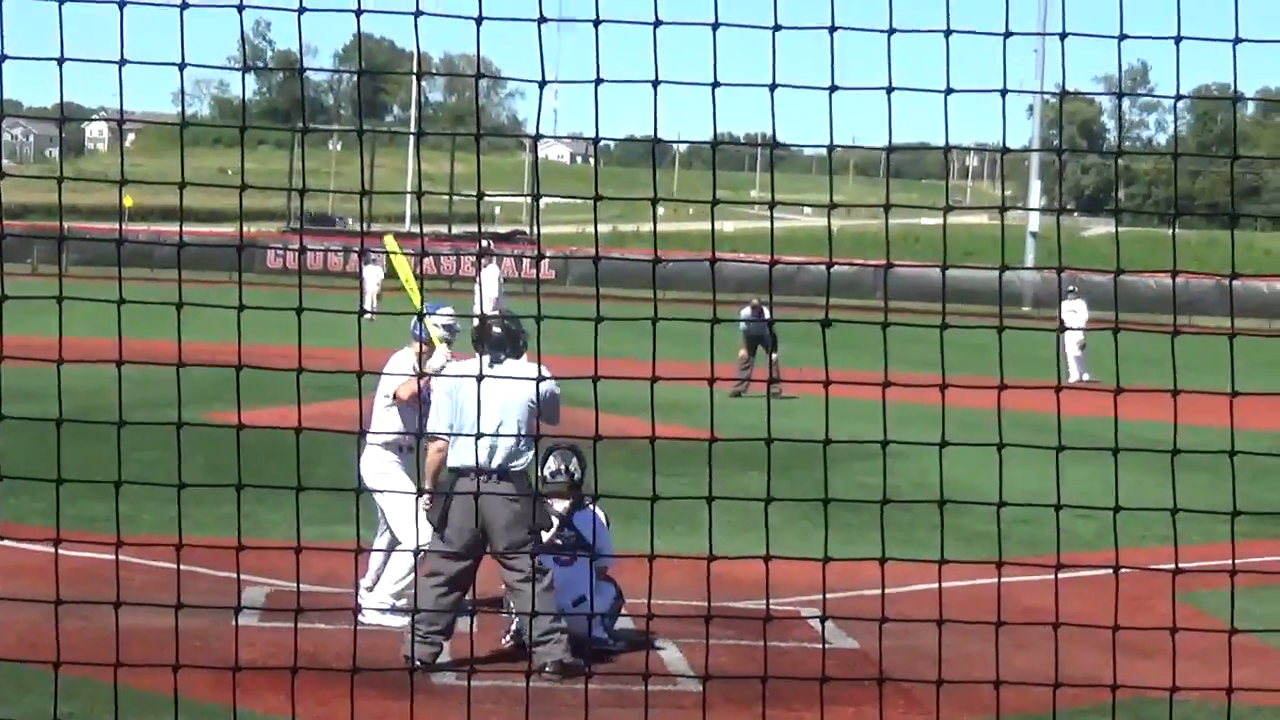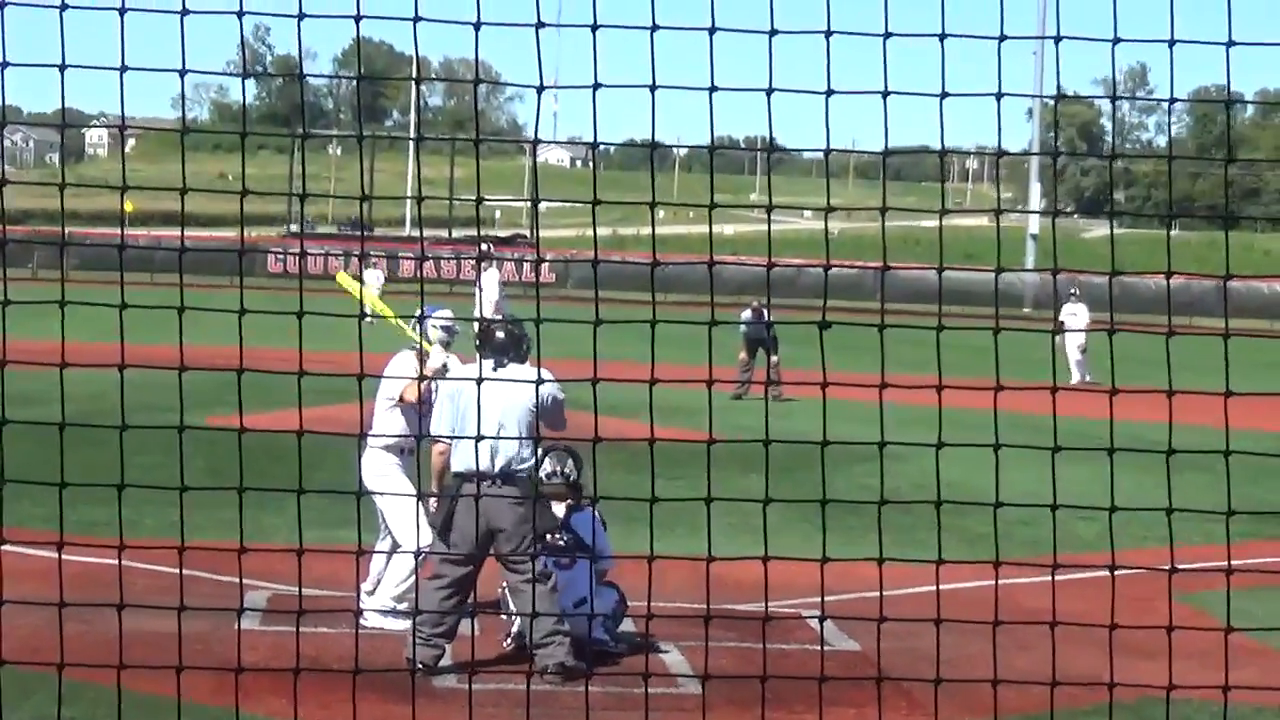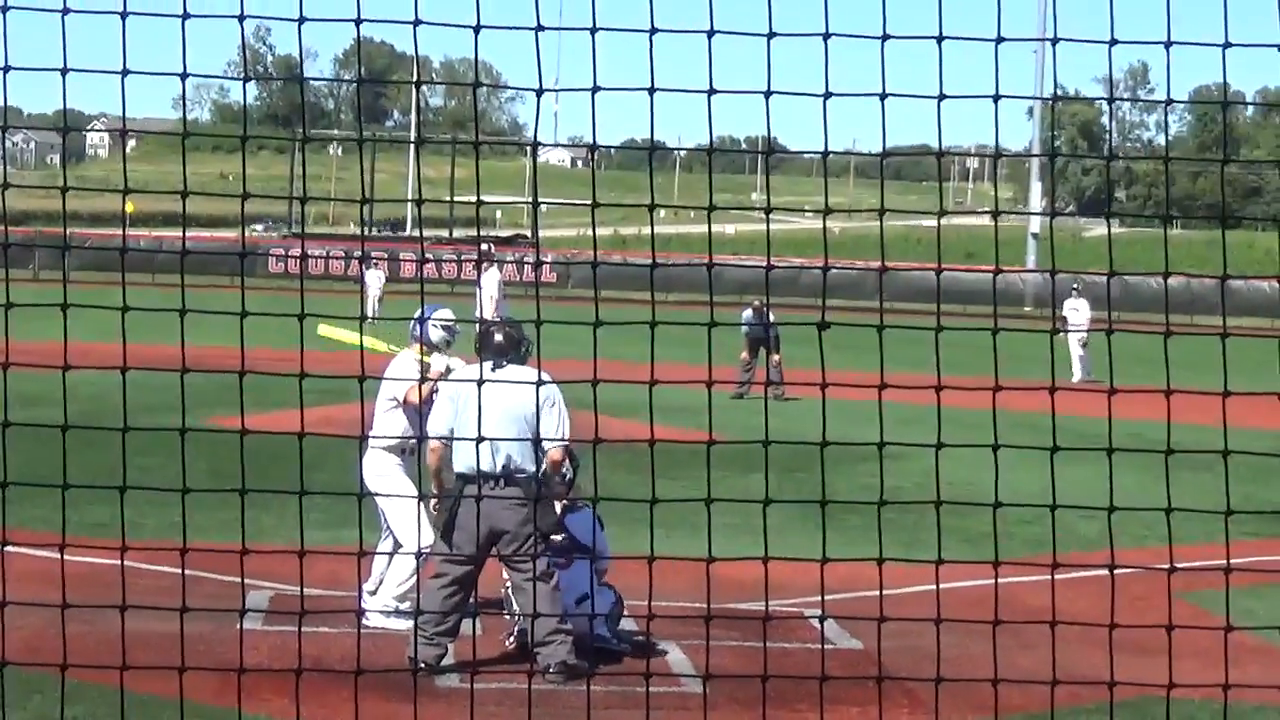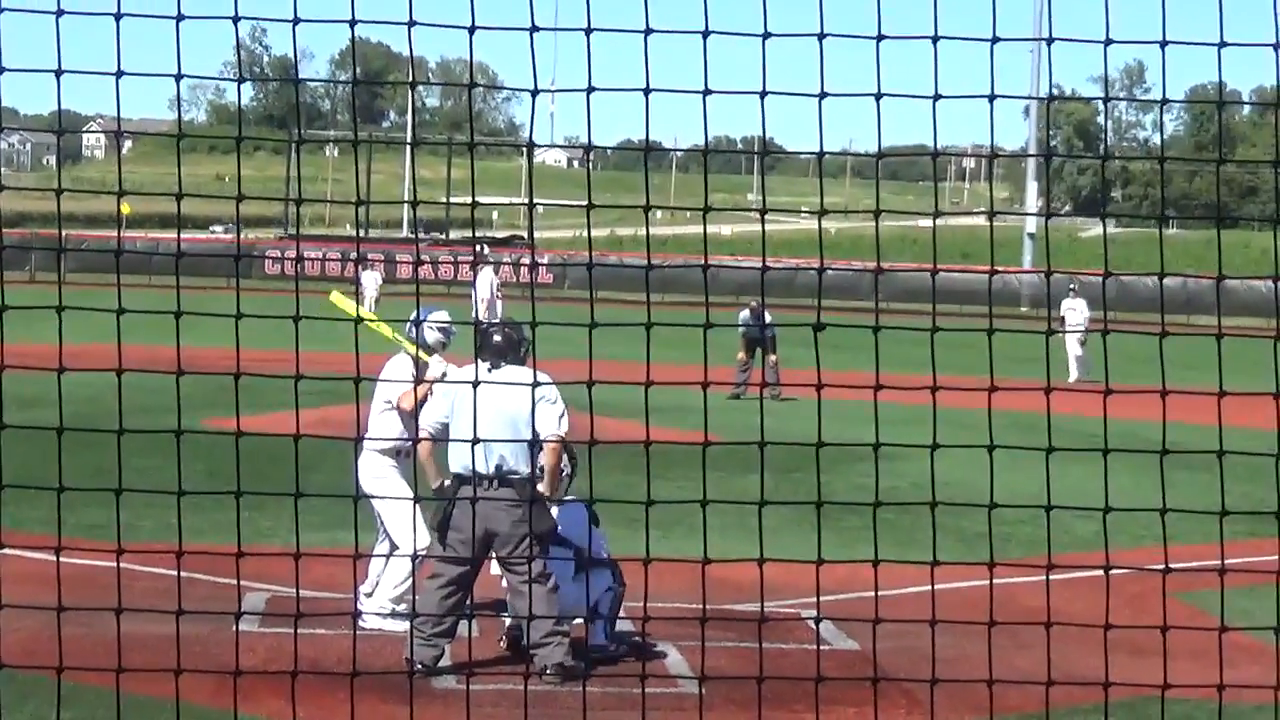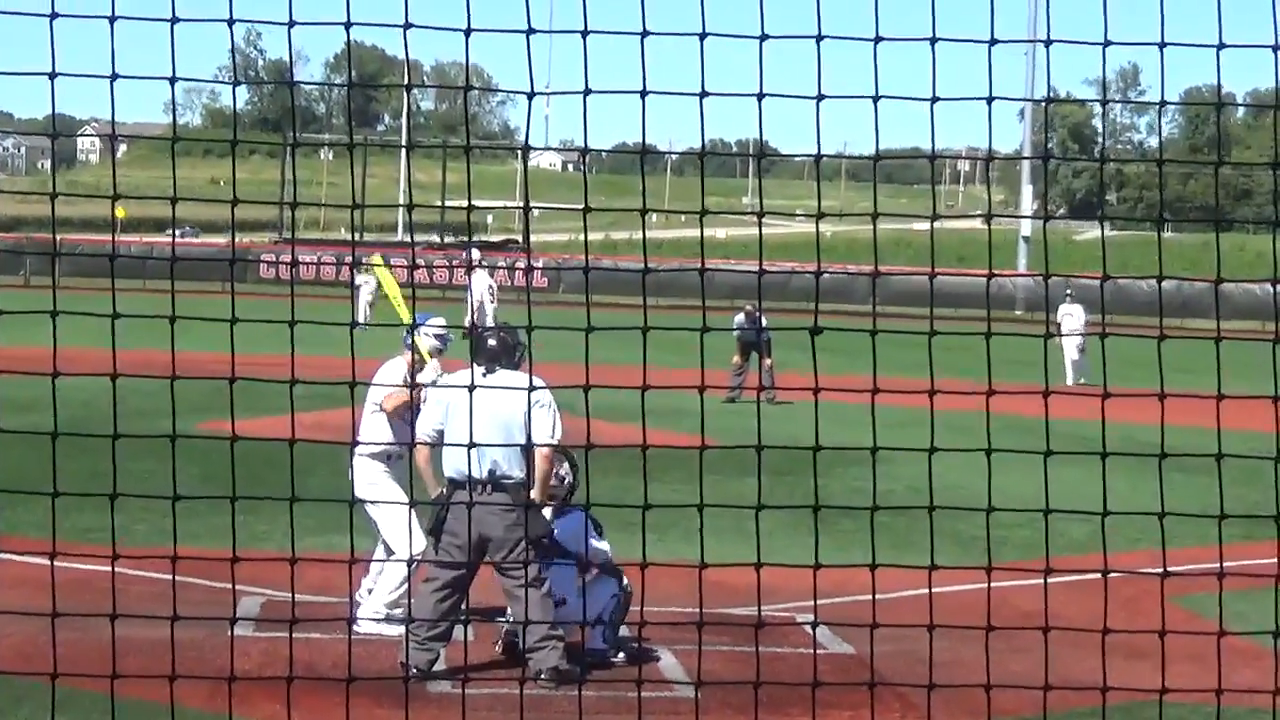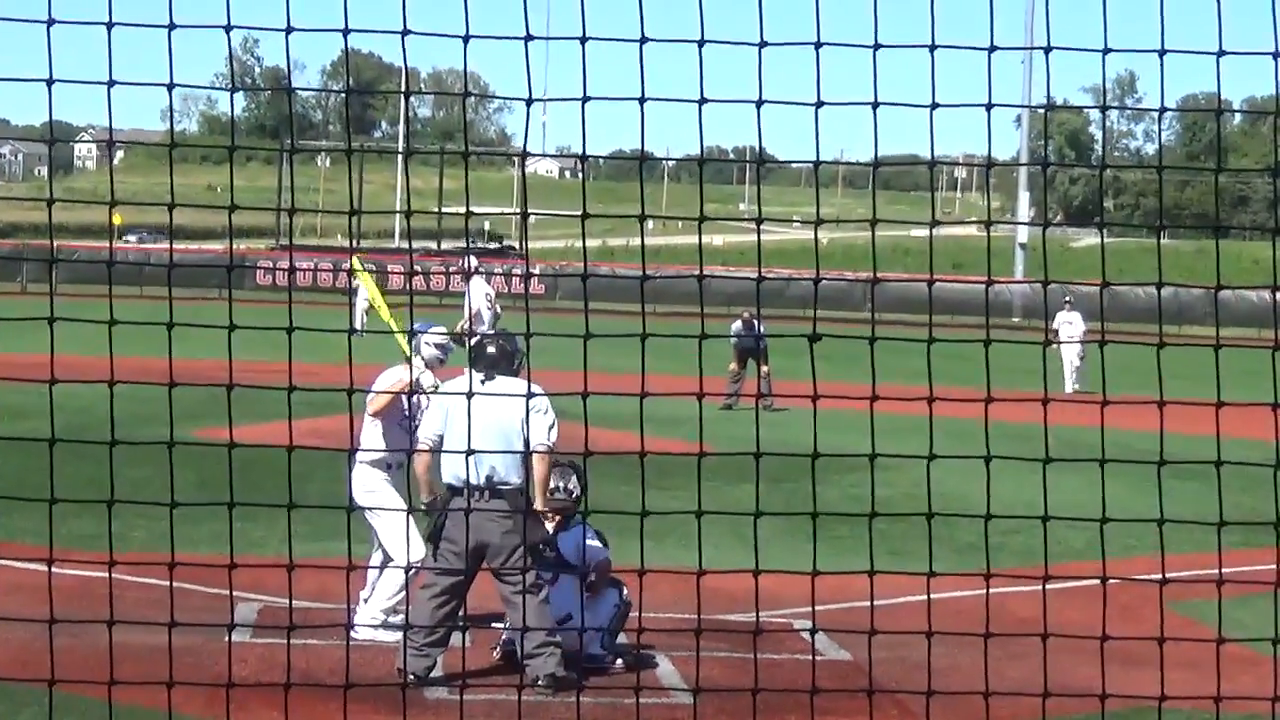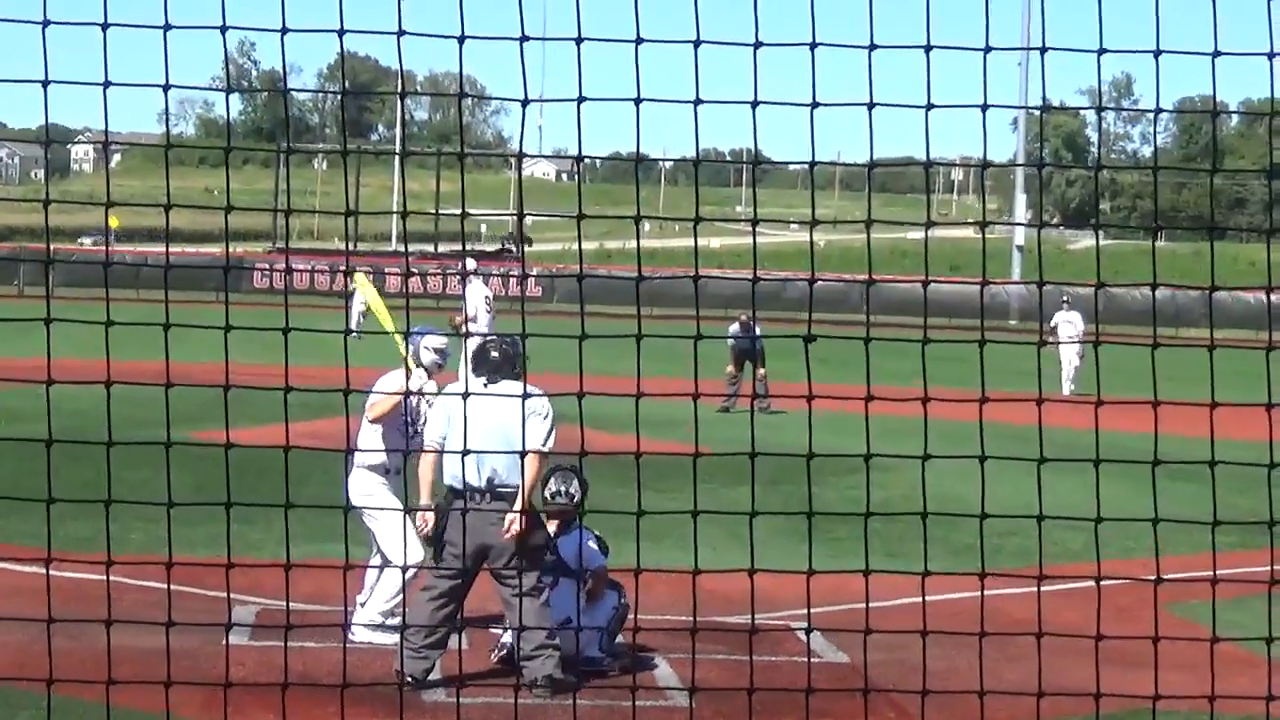
dt=0.3s
person 1, frame 1
left shoulder: (453, 375)
right shoulder: (536, 377)
left elbow: (438, 444)
right elbow: (551, 417)
left wrist: (430, 488)
left hip: (461, 488)
right hip: (511, 491)
left knee: (443, 574)
right knee: (529, 576)
left ankle: (421, 650)
right ankle: (552, 655)
person 1, frame 2
left shoulder: (457, 378)
right shoulder: (540, 382)
left elbow: (441, 447)
right elbow: (558, 427)
left wrist: (438, 489)
left hip: (466, 493)
right hip: (516, 495)
left knee: (446, 577)
right knee: (533, 580)
left ankle: (422, 653)
right ankle: (555, 658)
person 1, frame 3
left shoulder: (458, 380)
right shoulder: (540, 383)
left elbow: (436, 446)
right elbow: (557, 455)
left wrist: (437, 490)
right wrist: (551, 487)
left hip: (469, 495)
right hip: (520, 497)
left knee: (448, 577)
right knee: (537, 579)
left ankle: (425, 653)
right ankle: (557, 658)
person 1, frame 4
left shoulder: (455, 379)
right shoulder: (537, 383)
left elbow: (424, 437)
right elbow: (554, 442)
left wrist: (436, 482)
right wrist: (547, 487)
left hip: (465, 496)
right hip: (516, 498)
left knee: (445, 578)
right knee: (533, 580)
left ankle: (422, 655)
right ankle: (554, 659)
person 1, frame 5
left shoulder: (450, 384)
right shoulder: (532, 388)
left elbow: (422, 445)
right elbow: (545, 451)
left wrist: (436, 492)
right wrist: (537, 497)
left hip: (459, 501)
right hip: (509, 503)
left knee: (439, 583)
right knee: (528, 586)
left ankle: (416, 659)
right ankle: (548, 664)
person 1, frame 6
left shoulder: (449, 390)
right shoulder: (531, 395)
left elbow: (424, 449)
right elbow: (541, 451)
left wrist: (429, 498)
right wrist: (539, 503)
left hip: (457, 506)
right hip: (507, 508)
left knee: (437, 588)
right knee: (525, 590)
left ankle: (414, 666)
right ankle: (546, 670)
person 1, frame 7
left shoulder: (452, 394)
right shoulder: (532, 398)
left elbow: (430, 450)
right elbow: (533, 455)
left wrist: (426, 504)
right wrist: (521, 508)
left hip: (459, 509)
right hip: (508, 509)
left knee: (437, 592)
right knee: (526, 593)
left ankle: (412, 668)
right ankle: (543, 672)
person 2, frame 1
left shoulder: (424, 363)
right shoulder: (403, 361)
right elbow: (403, 394)
left wrist: (445, 372)
right wrist: (431, 369)
left hip: (396, 459)
right hip: (384, 460)
left knee: (392, 530)
right knee: (417, 536)
left ankle: (371, 591)
right ankle: (377, 606)
person 2, frame 2
left shoulder: (422, 365)
right shoulder: (404, 363)
right elbow: (411, 397)
left wrist: (450, 373)
right wrist: (431, 370)
left hip: (396, 462)
right hip: (384, 462)
left knee: (393, 535)
right knee: (418, 539)
left ankle: (372, 595)
right ankle: (379, 609)
person 2, frame 3
left shoulder: (421, 365)
right shoulder: (405, 364)
right elbow: (416, 399)
left wrist: (453, 374)
right wrist: (436, 372)
left hip: (393, 462)
right hip: (386, 463)
left knee: (395, 535)
right knee: (419, 540)
left ankle: (374, 595)
right ankle: (381, 609)
person 2, frame 4
left shoulder: (418, 368)
right shoulder: (401, 366)
right elbow: (407, 405)
left wrist: (447, 380)
right wrist: (431, 377)
left hip: (390, 465)
right hip: (381, 466)
left knee: (392, 537)
right knee: (416, 541)
left ankle: (370, 597)
right ankle: (377, 611)
person 2, frame 5
left shoulder: (414, 374)
right shoulder: (394, 370)
right elbow: (389, 406)
left wrist: (435, 385)
right wrist: (423, 381)
left hip: (386, 469)
right hip: (373, 470)
left knee: (393, 538)
right knee: (412, 546)
left ankle: (369, 595)
right ankle: (371, 615)
person 2, frame 6
left shoulder: (419, 386)
right shoulder: (394, 377)
right elbow: (373, 408)
left wrist: (432, 393)
right wrist: (408, 379)
left hip: (389, 477)
right hip: (374, 478)
left knee: (389, 547)
right knee: (411, 553)
left ankle: (370, 607)
right ankle: (368, 621)
person 2, frame 7
left shoulder: (418, 390)
right shoulder: (393, 382)
right elbow: (373, 415)
left wrist: (433, 403)
right wrist: (409, 388)
left hip: (389, 480)
right hip: (371, 482)
left knee: (388, 550)
right knee: (409, 556)
left ankle: (368, 610)
right ankle: (366, 624)
person 3, frame 1
right shoulder: (593, 513)
right elbow: (604, 565)
right hip: (580, 615)
right knee: (609, 587)
left ankle: (520, 630)
right ankle: (597, 634)
person 3, frame 2
right shoulder: (590, 515)
right elbow: (603, 568)
right hip: (580, 618)
left knee: (509, 584)
right knee: (613, 593)
left ankle: (520, 632)
right ankle: (598, 636)
person 3, frame 3
right shoulder: (586, 514)
right elbow: (601, 568)
right hip: (581, 615)
left knee: (512, 586)
right knee: (609, 594)
left ankle: (523, 632)
right ankle: (601, 634)
person 3, frame 4
right shoulder: (577, 509)
left elbow: (499, 567)
right elbow: (600, 557)
right hip: (563, 601)
right knee: (609, 571)
left ankle: (515, 630)
right ankle: (601, 642)
person 3, frame 5
right shoulder: (576, 518)
right elbow: (604, 561)
right wrist: (584, 572)
right hip: (565, 614)
right knee: (615, 580)
left ankle: (512, 635)
right ankle: (600, 646)
person 3, frame 6
right shoulder: (580, 531)
right elbow: (603, 566)
right wrist: (590, 591)
right hip: (569, 631)
right knee: (616, 590)
left ankle: (509, 643)
right ankle: (597, 652)
person 3, frame 7
right shoulder: (581, 536)
right elbow: (600, 576)
right wrist: (587, 599)
right hip: (569, 637)
right knee: (614, 592)
left ankle: (508, 647)
right ankle: (594, 655)
